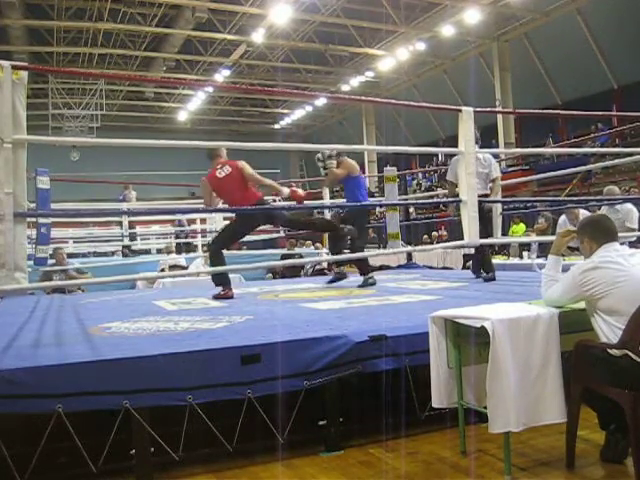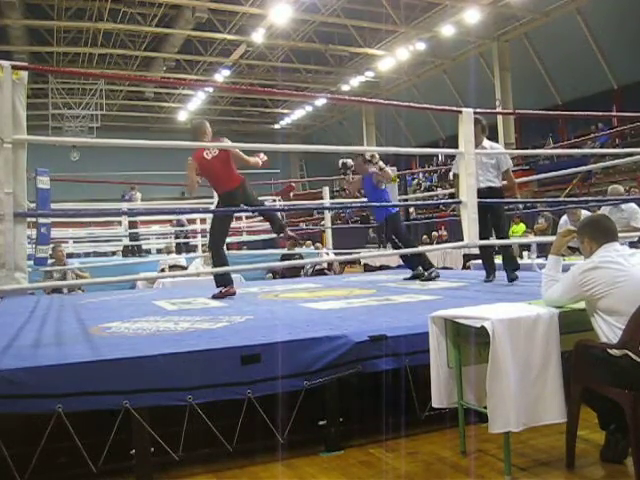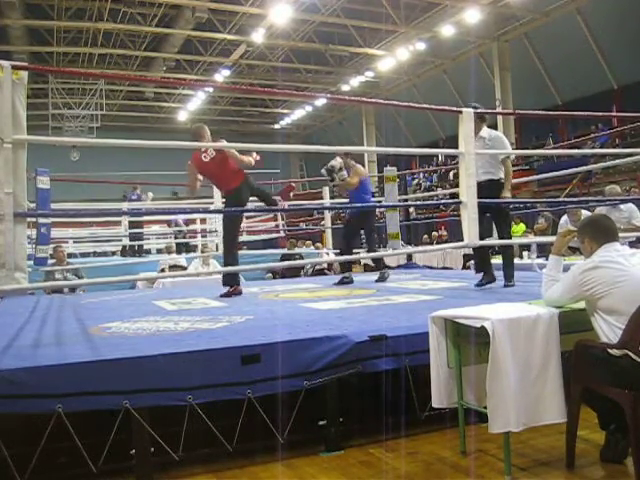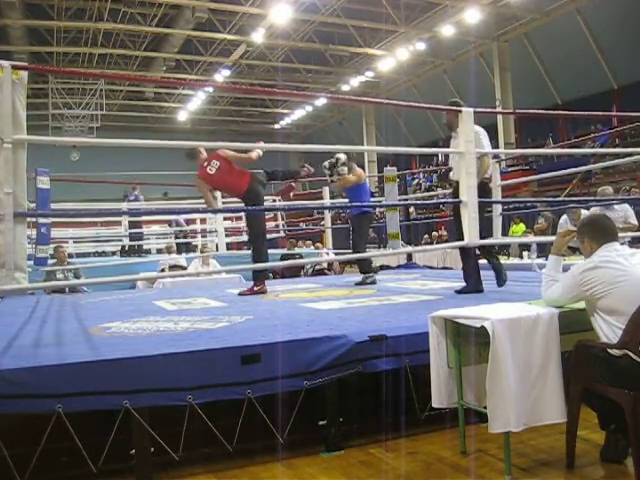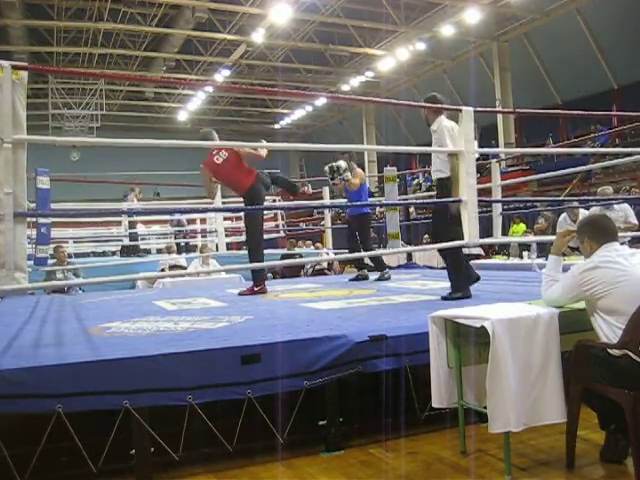
dt=0.4s
person 1, frame 1
left shoulder: (590, 268)
left elbow: (550, 297)
left wrist: (554, 254)
left knee: (565, 365)
right knee: (586, 357)
left ankle: (619, 426)
person 1, frame 2
left shoulder: (591, 268)
left elbow: (550, 297)
left wrist: (555, 254)
left knee: (565, 365)
right knee: (585, 357)
left ankle: (619, 427)
person 1, frame 3
left shoulder: (591, 267)
left elbow: (550, 297)
left wrist: (556, 254)
left knee: (565, 364)
right knee: (586, 357)
left ankle: (618, 426)
person 1, frame 4
left shoulder: (591, 267)
left elbow: (550, 297)
left wrist: (555, 253)
left knee: (565, 364)
right knee: (585, 357)
left ankle: (618, 426)
person 1, frame 5
left shoulder: (591, 268)
left elbow: (550, 297)
left wrist: (555, 254)
left knee: (565, 364)
right knee: (585, 356)
left ankle: (618, 426)
person 2, frame 1
left shoulder: (487, 159)
right shoulder: (456, 161)
left elbow: (496, 181)
right elbow: (452, 184)
left wrist: (492, 198)
right wrist: (451, 205)
left hip: (484, 199)
left knee: (484, 235)
right knee: (478, 235)
left ankle: (476, 266)
right ankle: (488, 270)
person 2, frame 2
left shoulder: (496, 149)
left elbow: (507, 175)
right elbow: (458, 178)
left wrist: (516, 196)
right wrist: (459, 200)
left hip: (493, 193)
right hip: (475, 196)
left knee: (502, 233)
right knee: (482, 236)
left ankle: (511, 269)
right ankle: (489, 270)
person 2, frame 3
left shoulder: (495, 137)
left elbow: (507, 163)
left wrist: (507, 189)
left hip: (496, 189)
right hip: (478, 190)
left knee: (503, 233)
right knee: (477, 233)
left ankle: (509, 275)
right ankle: (487, 272)
person 2, frame 4
left shoulder: (475, 132)
right shoulder: (454, 139)
left elbow: (484, 160)
left wrist: (474, 184)
right wrist: (453, 191)
left hip: (476, 188)
right hip: (460, 189)
left knee: (476, 234)
right knee: (462, 237)
left ankle: (498, 268)
right ankle: (473, 282)
person 2, frame 5
left shoulder: (445, 127)
right shoulder: (439, 129)
left elbow: (455, 160)
left wrist: (454, 194)
left hip: (450, 187)
right hip: (444, 186)
left knee: (448, 237)
right knee: (438, 235)
left ankle: (461, 287)
right ankle: (468, 275)
person 3, frame 1
left shoulder: (207, 180)
right shoulder: (238, 165)
left elbow: (209, 206)
right elbow: (260, 181)
right wrist: (285, 191)
left hip: (245, 217)
right hip: (262, 206)
left knee: (215, 247)
right knee: (298, 222)
left ankle: (226, 289)
right ankle: (336, 228)
person 3, frame 2
left shoulder: (194, 161)
right shoulder: (224, 143)
left elbow: (191, 192)
right elbow: (247, 162)
left wrist: (196, 179)
right wrist: (259, 159)
left hip: (227, 199)
right hip: (241, 187)
left knee: (215, 243)
right knee: (259, 206)
left ankle: (227, 286)
right ankle: (283, 231)
person 3, frame 3
left shoulder: (193, 163)
right shoulder: (220, 144)
left elbow: (193, 191)
right elbow: (245, 163)
left wrist: (196, 179)
right wrist: (252, 158)
left hip: (234, 195)
right hip: (244, 182)
left knee: (229, 241)
left ankle: (232, 284)
right ankle: (275, 205)
person 3, frame 4
left shoulder: (200, 179)
right shoulder: (219, 154)
left elbow: (212, 207)
right elbow: (249, 158)
left wrist: (210, 193)
right wrist: (257, 151)
left hip: (250, 196)
right hip: (255, 179)
left knee: (257, 239)
right knee: (268, 174)
left ankle: (259, 283)
right ankle: (300, 173)
person 3, frame 5
left shoulder: (206, 166)
right shoulder: (231, 147)
left elbow: (212, 196)
right elbow: (259, 155)
left wrist: (214, 183)
right wrist: (264, 149)
left hip: (251, 195)
right hip: (260, 180)
left knee: (254, 239)
right knee: (274, 178)
left ankle: (259, 284)
right ankle: (298, 190)
person 4, frame 1
left shoulder: (347, 163)
right shoulder: (341, 166)
left elbow: (334, 177)
right elbow: (329, 183)
left wrist: (330, 161)
right wrist: (324, 167)
left hip: (360, 208)
right hip: (353, 208)
left knee: (356, 244)
right knee: (334, 237)
left ankle: (368, 276)
right ankle: (339, 271)
person 4, frame 2
left shoulder: (376, 174)
right shoulder: (364, 178)
left elbow: (389, 178)
right elbow: (351, 189)
left wrist: (377, 163)
left hip: (390, 218)
right hip: (384, 220)
left knee: (406, 247)
right knee: (403, 248)
left ankle: (431, 271)
right ankle: (418, 271)
person 4, frame 3
left shoulder: (357, 169)
right shoulder: (348, 171)
left elbow: (350, 187)
right elbow: (342, 189)
left wrist: (340, 172)
right wrist: (332, 177)
left hip: (366, 211)
right hip: (355, 211)
left knee: (370, 244)
right knee: (345, 244)
left ankle: (383, 270)
right ankle: (347, 276)
person 4, frame 4
left shoulder: (357, 172)
right shoulder: (347, 173)
left elbow: (345, 184)
right elbow: (337, 188)
left wrist: (341, 167)
right wrist: (330, 172)
left hip: (363, 213)
right hip: (357, 213)
left knee: (358, 245)
right knee: (357, 244)
left ankle: (369, 276)
right ankle: (369, 268)
person 4, frame 5
left shoulder: (357, 172)
right shoulder: (348, 173)
left elbow: (353, 186)
right elbow: (338, 188)
left wrist: (344, 172)
right wrist: (332, 175)
left hip: (362, 214)
right hip: (353, 214)
left knee: (367, 246)
right knee: (352, 246)
left ankle: (384, 271)
right ankle: (362, 272)
